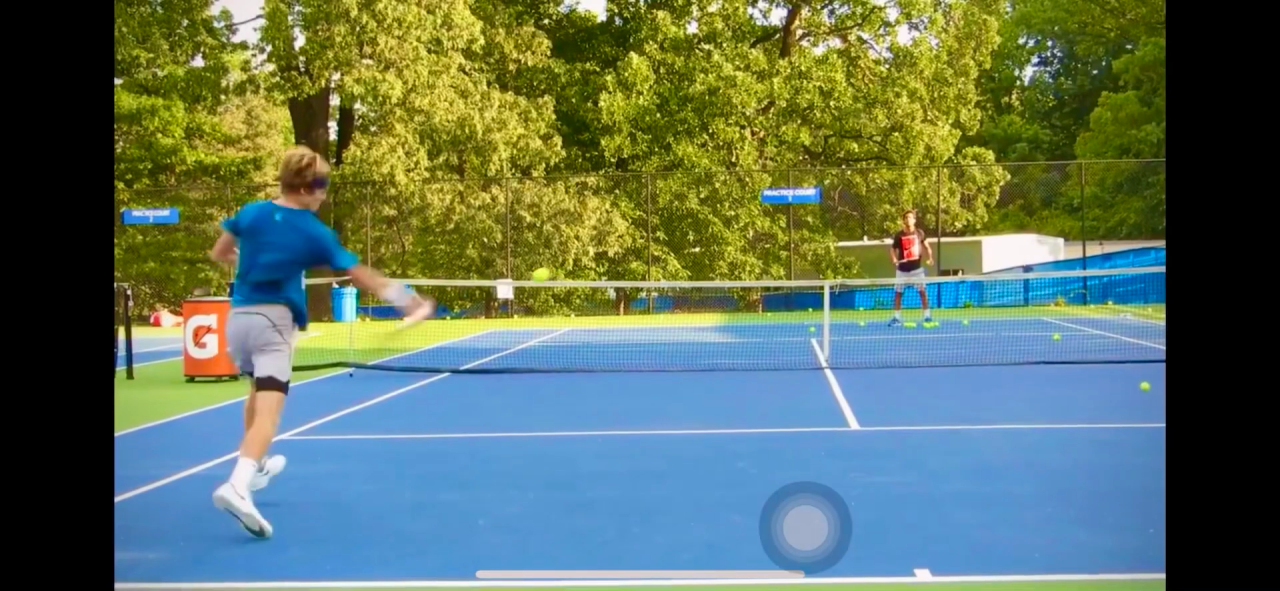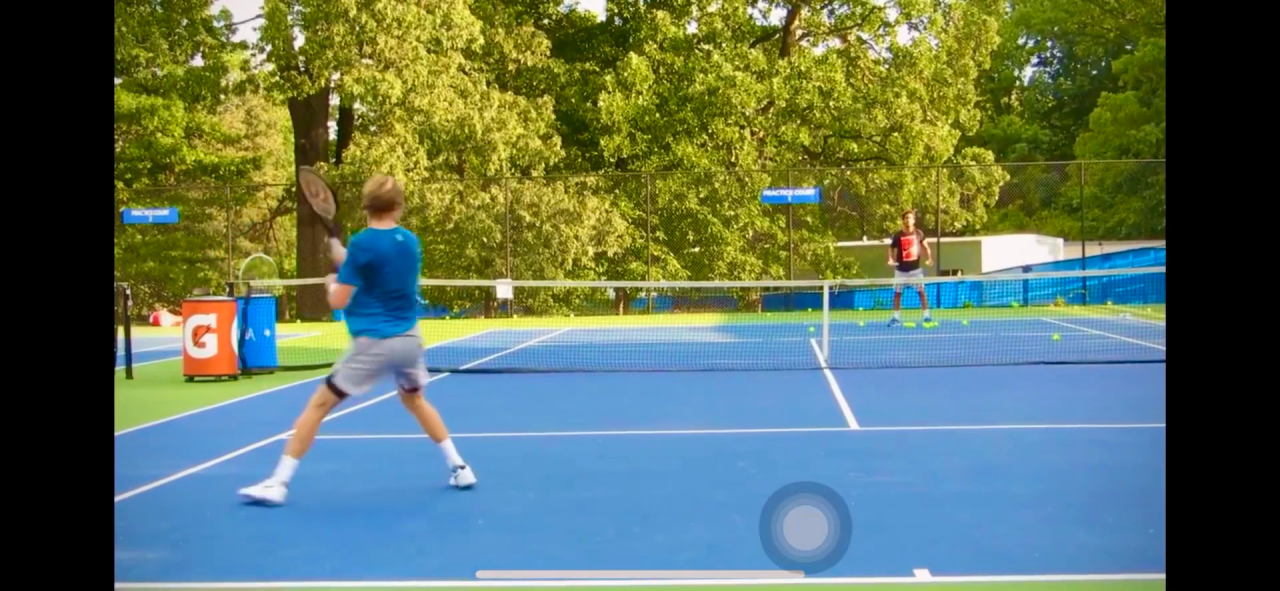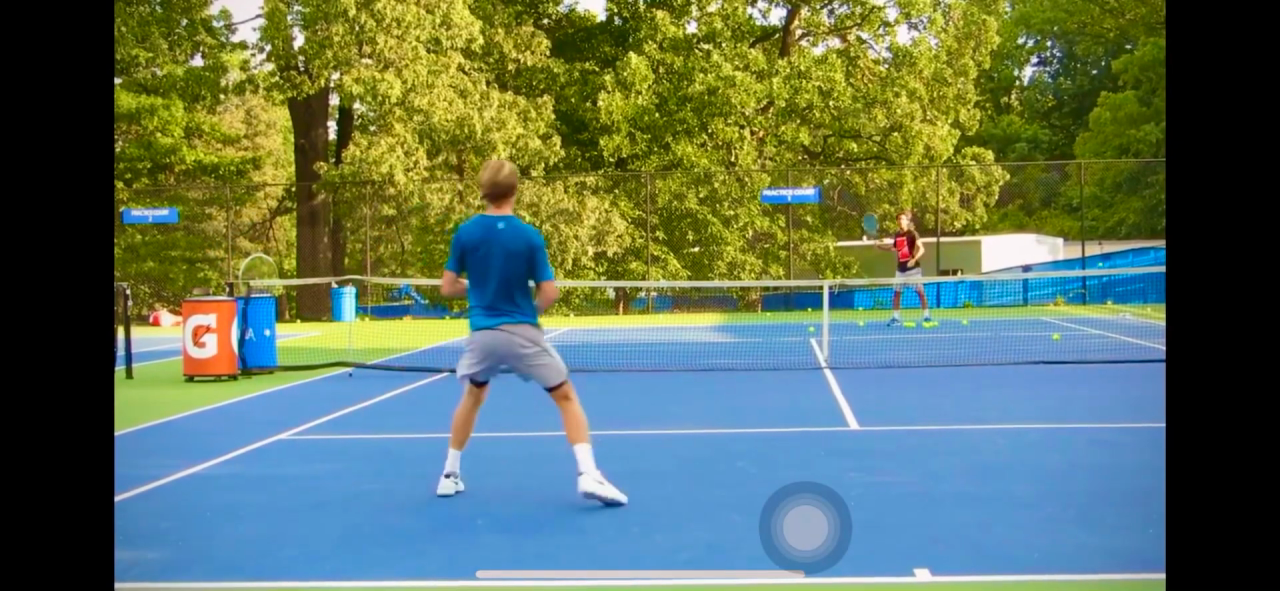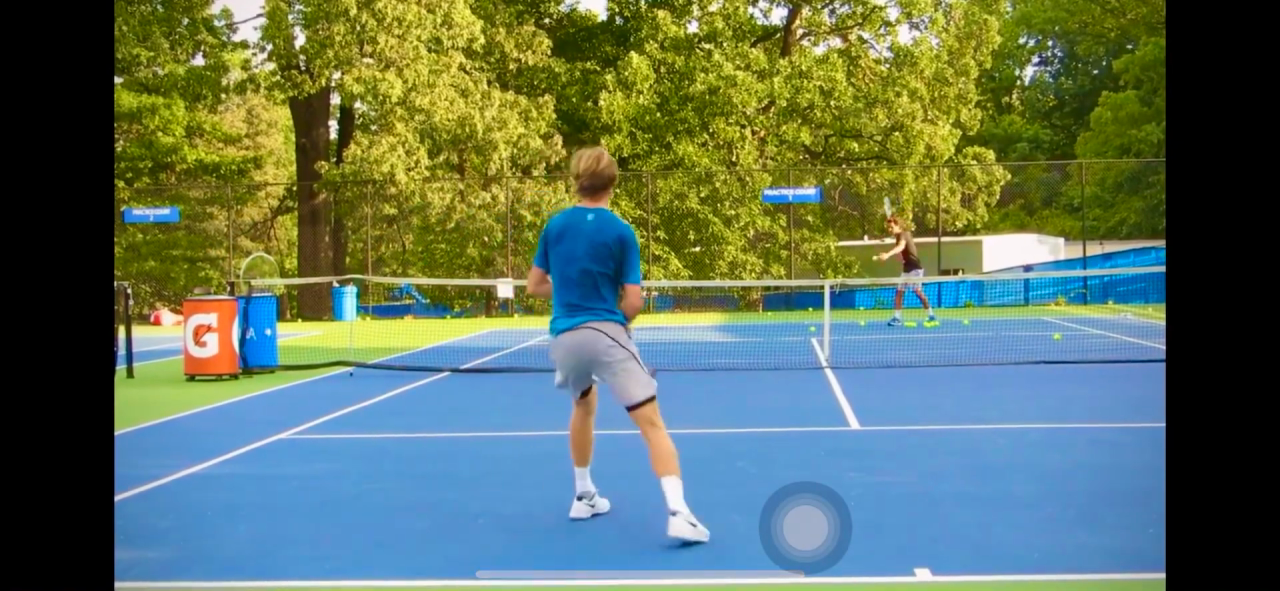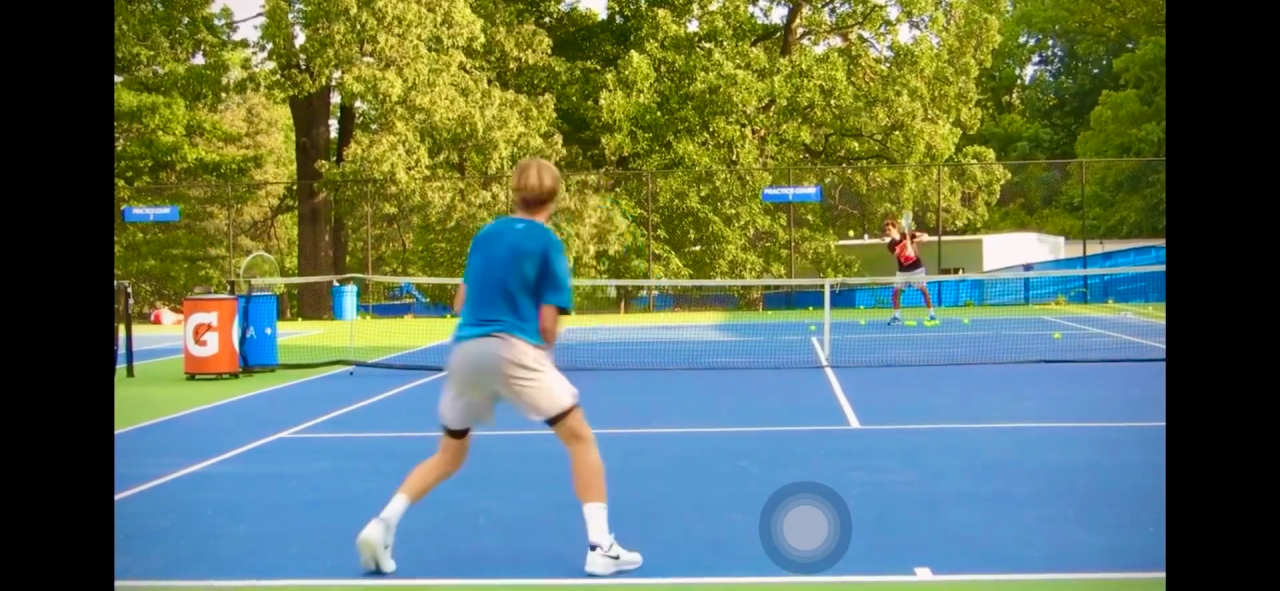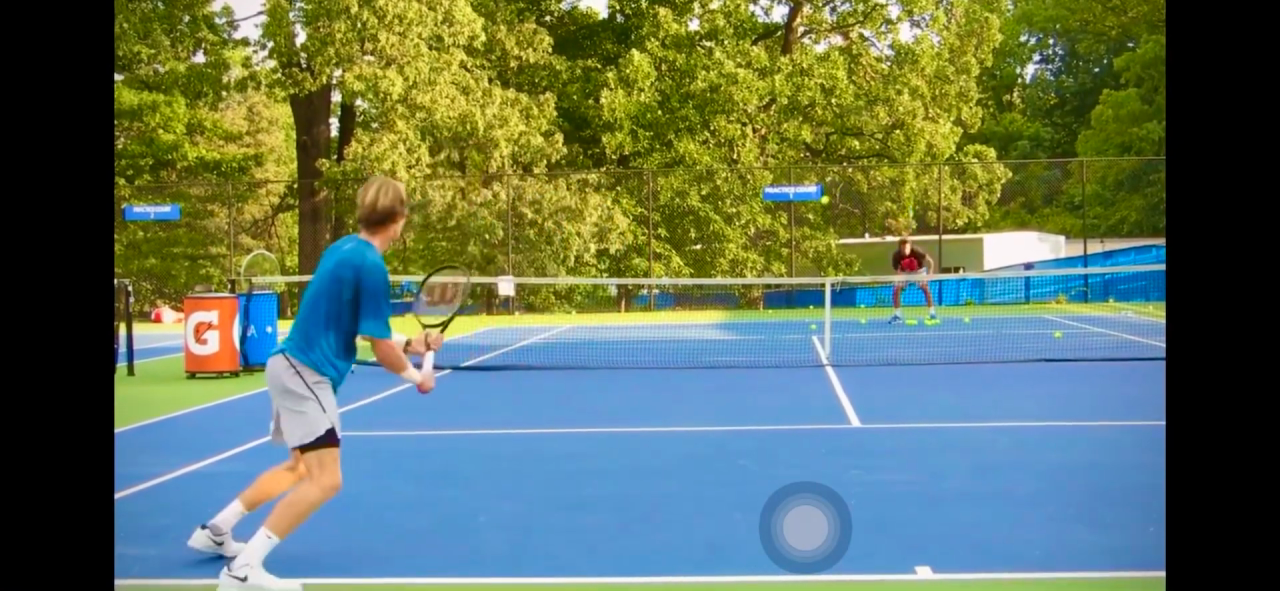
dt=0.5s
person 1, frame 1
left shoulder: (251, 213)
right shoulder: (315, 231)
left elbow: (218, 254)
right elbow: (363, 277)
right wrist: (408, 299)
left hip: (239, 316)
right hip: (271, 320)
left knee: (261, 392)
right knee: (268, 415)
left ankle: (254, 467)
right ankle: (237, 489)
person 1, frame 2
left shoulder: (361, 244)
right shoulder: (413, 242)
left elbow: (339, 301)
left wrist: (332, 282)
left hip: (373, 343)
right hip: (410, 339)
left knee: (319, 405)
right knee: (415, 400)
left ankle: (277, 483)
right ankle: (458, 468)
person 1, frame 3
left shoulder: (466, 232)
right shoulder: (529, 236)
left elbow: (448, 286)
right elbow: (549, 295)
left hip: (483, 335)
right hip: (523, 334)
left knee: (471, 399)
right knee: (566, 398)
left ankle: (450, 475)
right ankle: (589, 477)
person 1, frame 4
left shoulder: (554, 225)
right shoulder: (621, 231)
left elbow: (535, 286)
right elbow: (634, 302)
left hip: (563, 338)
right hip: (605, 333)
left knee: (584, 405)
right knee: (652, 425)
left ankle: (584, 496)
right ankle: (678, 514)
person 1, frame 5
left shoulder: (485, 235)
right shoulder: (549, 245)
right elbow: (548, 323)
right wrist: (540, 354)
left hip: (465, 352)
right hip: (514, 353)
left knee: (448, 455)
right knee: (581, 441)
left ankle: (381, 526)
right ankle: (599, 546)
person 1, frame 6
left shoulder: (342, 250)
right shoulder: (370, 266)
right elbow: (380, 346)
left wrist: (409, 344)
right wrist: (416, 376)
left hip: (292, 365)
right hip: (305, 372)
left knee: (301, 468)
right knee: (326, 480)
left ankle: (215, 530)
